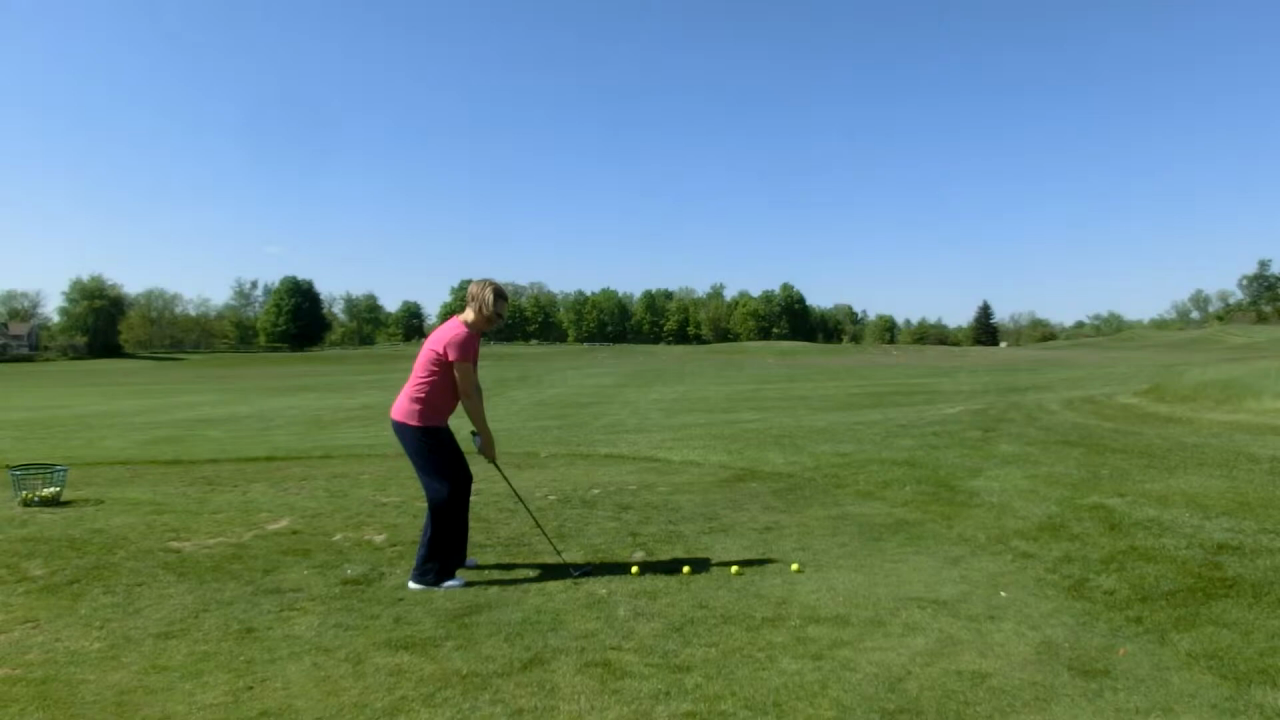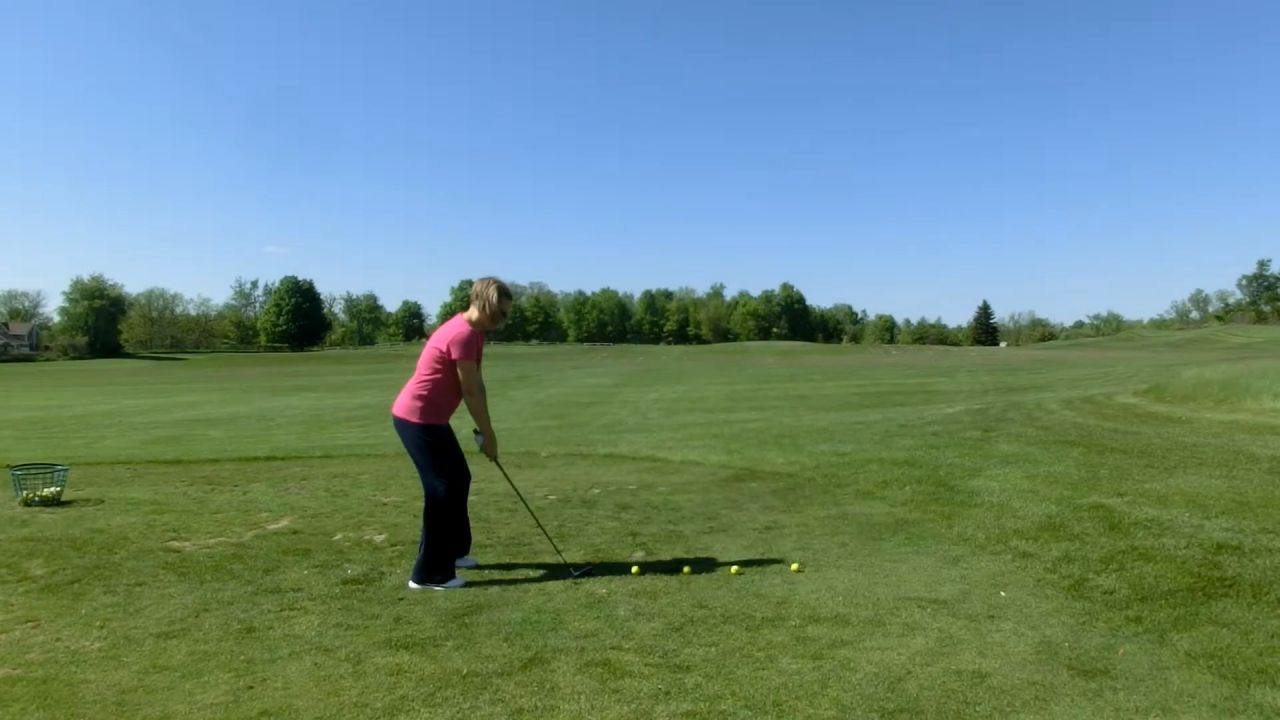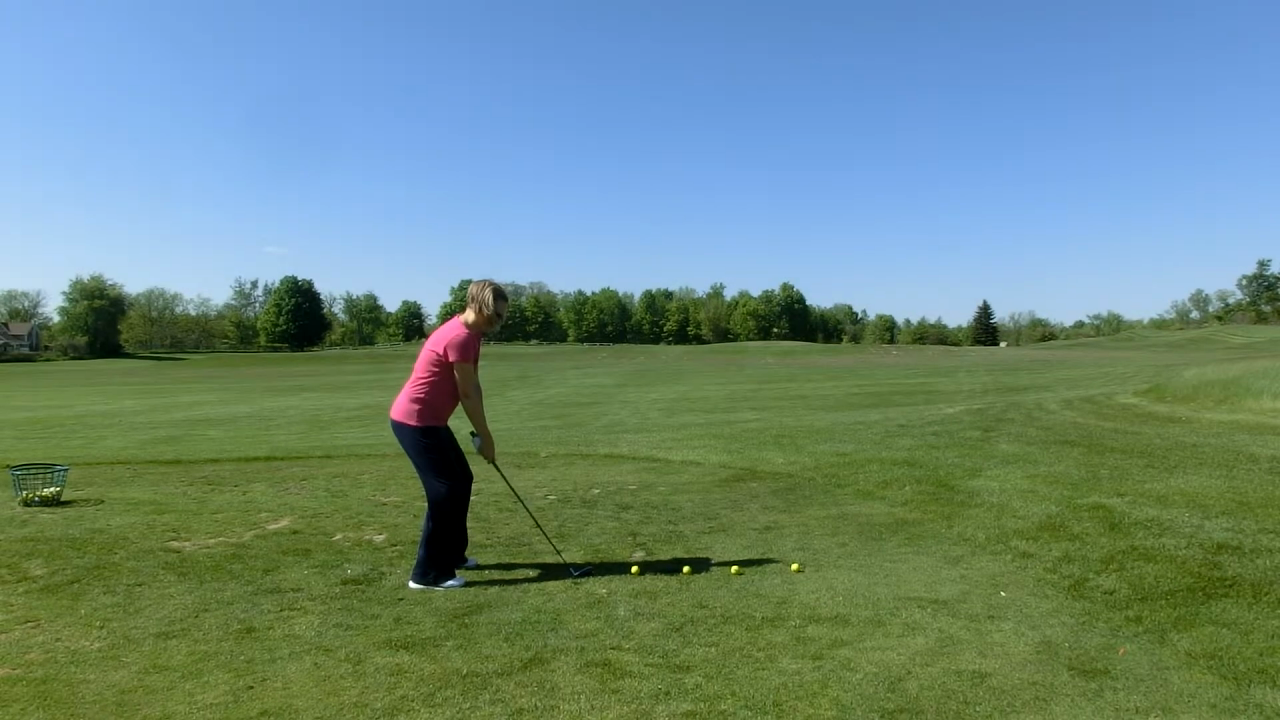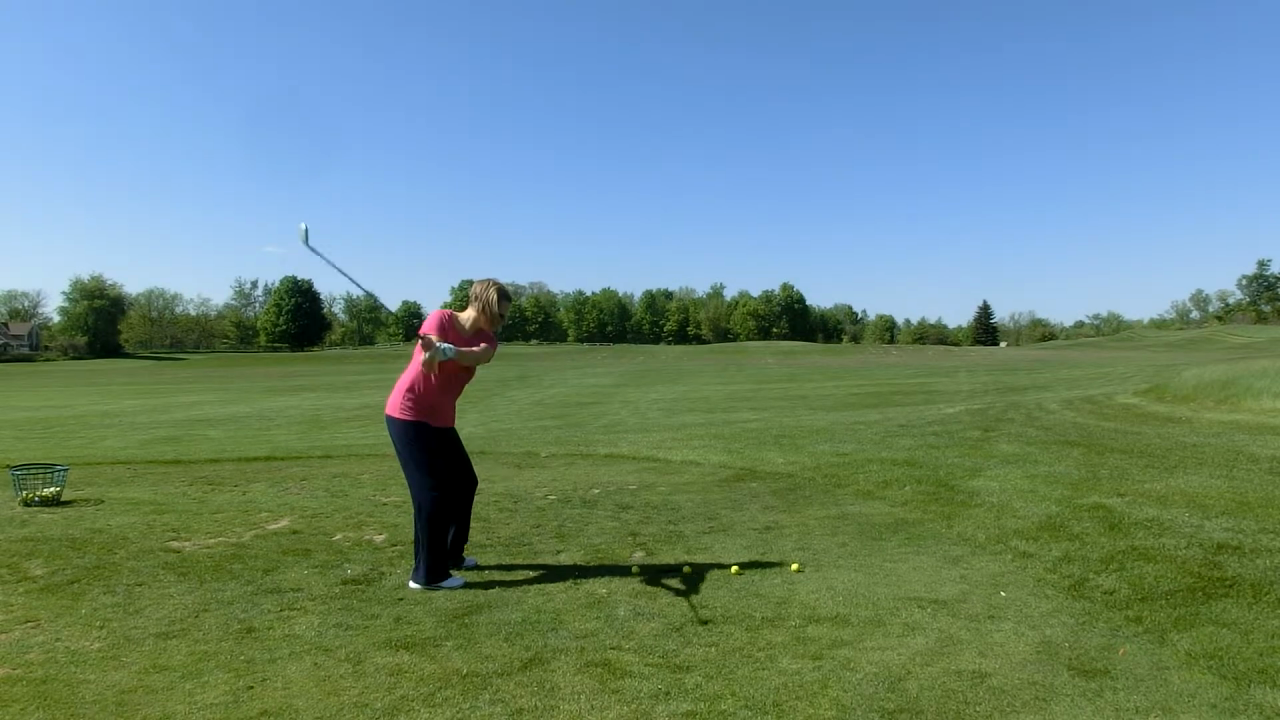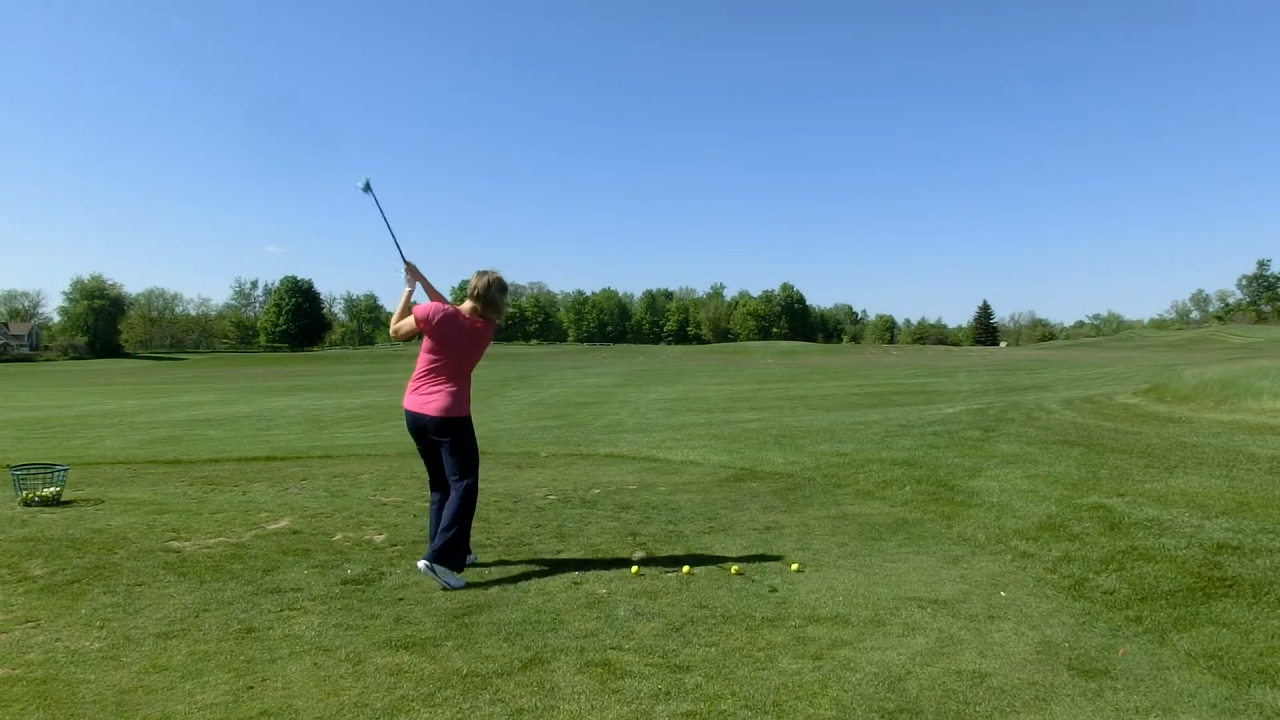
dt=1s
person 1, frame 1
left shoulder: (468, 333)
right shoulder: (459, 337)
left elbow: (474, 387)
right elbow: (467, 394)
left wrist: (483, 433)
right wrist: (486, 436)
left hip: (429, 420)
right hip: (416, 421)
left knee: (460, 481)
right knee: (445, 492)
left ankle: (451, 553)
right ankle: (427, 573)
person 1, frame 2
left shoulder: (473, 331)
right shoulder: (462, 335)
left elbow: (477, 385)
right elbow: (470, 392)
left wrist: (485, 431)
right wrist: (488, 435)
left hip: (430, 417)
right hip: (417, 418)
left knee: (459, 480)
right knee: (443, 490)
left ankle: (449, 552)
right ankle: (428, 573)
person 1, frame 3
left shoulder: (470, 332)
right shoulder: (459, 338)
left elbow: (474, 387)
right elbow: (467, 394)
left wrist: (482, 433)
right wrist: (485, 437)
left hip: (429, 419)
right hip: (415, 420)
left knee: (461, 480)
right knee: (445, 490)
left ankle: (451, 553)
right ankle: (428, 573)
person 1, frame 4
left shoulder: (487, 340)
right shoulder: (440, 319)
left elbow: (472, 358)
right elbow: (428, 362)
left wrist: (445, 351)
right wrist: (432, 350)
left hip: (440, 420)
right hip: (407, 415)
left knee: (464, 483)
right knee: (431, 491)
left ankle: (449, 554)
right ankle: (427, 574)
person 1, frame 5
left shoulder: (433, 312)
right shoulder: (487, 328)
left elbow: (396, 332)
left wrist: (409, 290)
right wrist: (423, 281)
left hip: (413, 410)
right hip: (449, 414)
left knee: (441, 481)
right knee: (464, 485)
left ankle: (450, 550)
right ankle: (438, 558)
